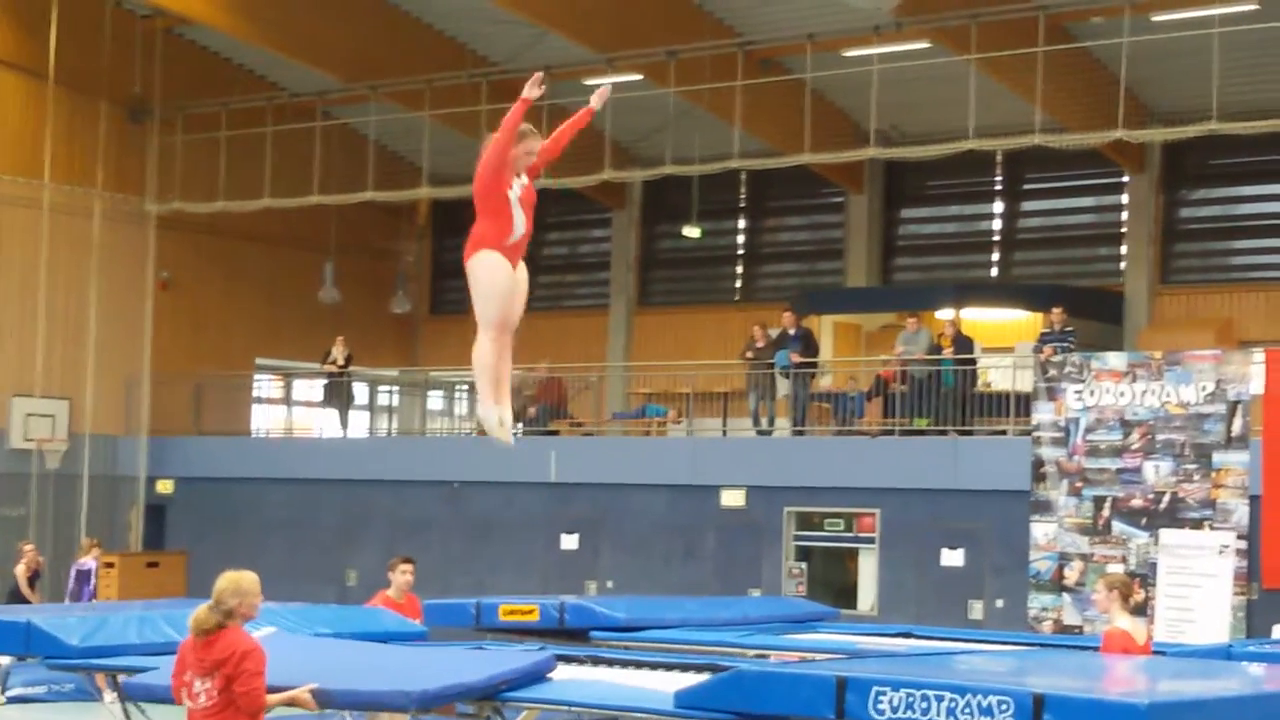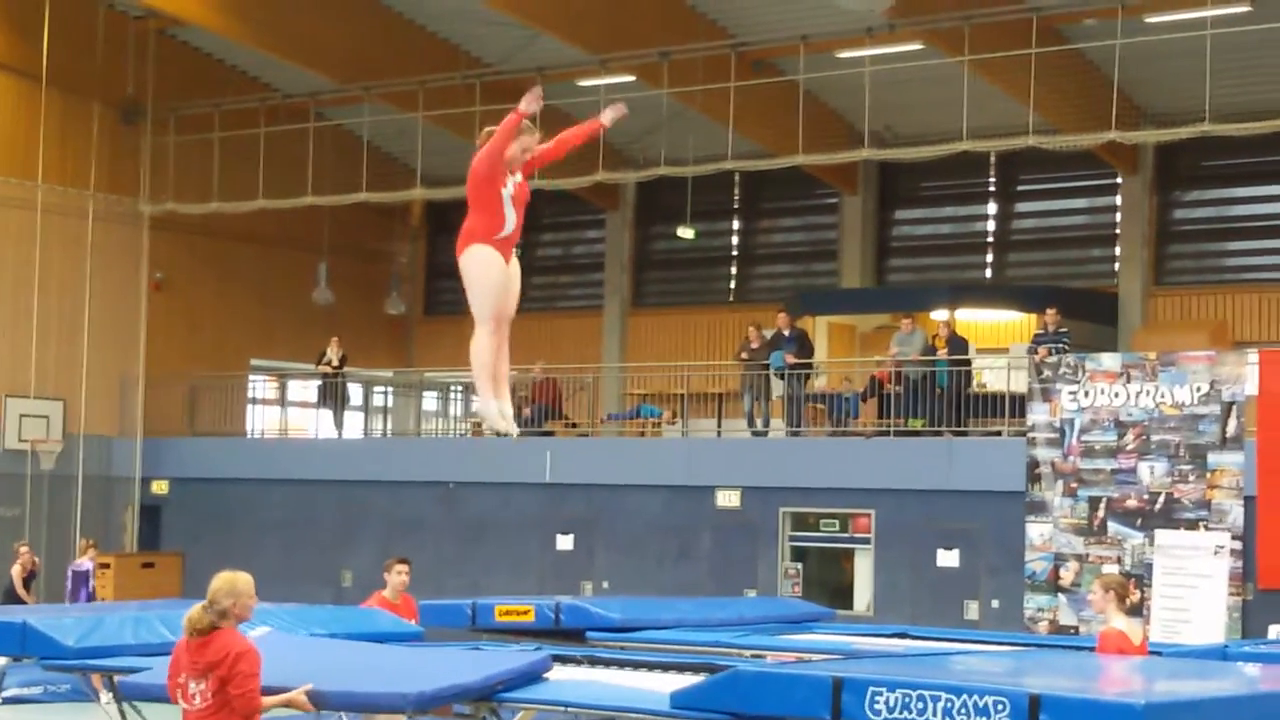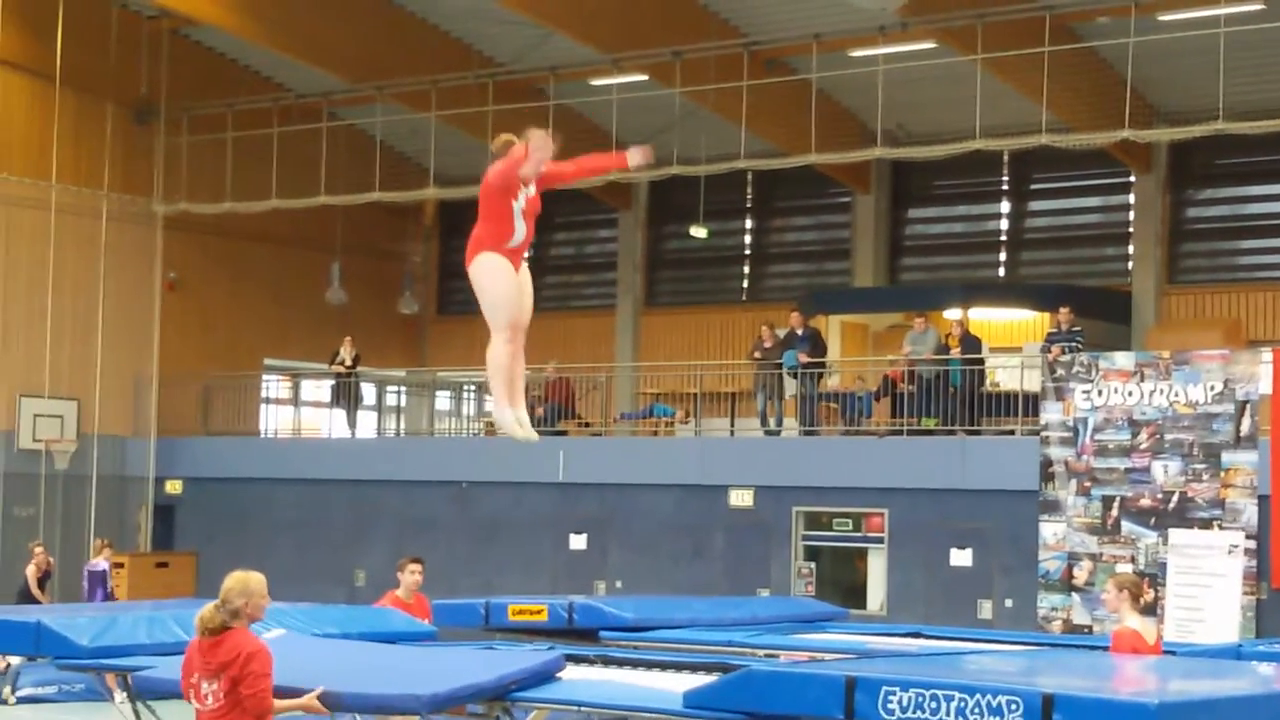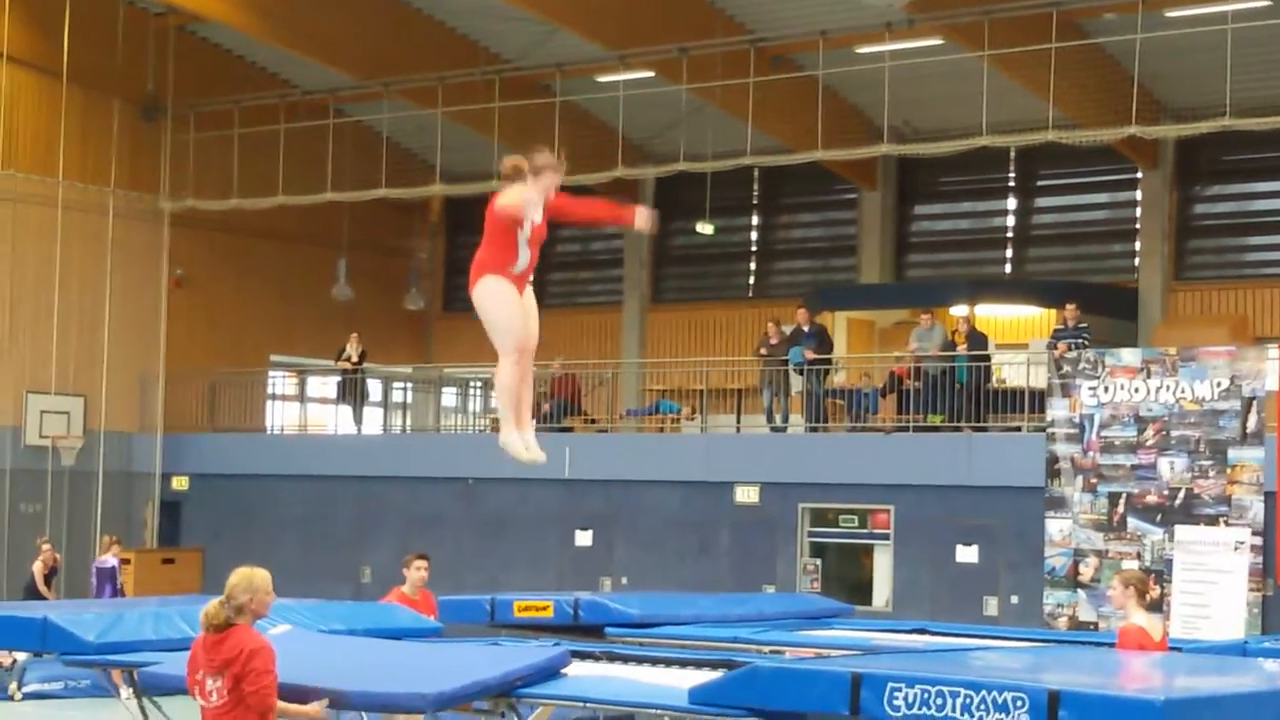
dt=0.1s
person 1, frame 1
left shoulder: (524, 173)
right shoulder: (489, 173)
left elbow: (558, 141)
right elbow: (501, 138)
left wrist: (590, 108)
right wrist: (524, 101)
left hip: (514, 258)
right hip: (487, 254)
left knee: (505, 335)
right knee: (491, 330)
left ankle: (504, 408)
right ankle: (487, 404)
person 1, frame 2
left shoulder: (521, 168)
right shoulder: (484, 166)
left elbow: (561, 145)
right elbow: (498, 144)
left wrist: (600, 121)
right wrist: (519, 113)
left hip: (505, 252)
right hip: (480, 247)
left knee: (501, 327)
right knee: (488, 324)
left ankle: (502, 403)
right ankle: (486, 398)
person 1, frame 3
left shoulder: (536, 178)
right shoulder: (497, 178)
left elbow: (579, 168)
right elbow: (507, 168)
left wrist: (624, 160)
right wrist: (529, 151)
left hip: (515, 261)
right hip: (489, 257)
left knee: (517, 336)
right knee: (504, 332)
left ankle: (519, 412)
right ankle: (502, 410)
person 1, frame 4
left shoulder: (546, 202)
right shoulder: (504, 201)
left elbow: (588, 209)
right elbow: (507, 208)
left wrist: (630, 215)
right wrist: (523, 204)
left hip: (519, 282)
right hip: (492, 277)
left knee: (525, 358)
right knee: (513, 352)
left ankle: (526, 432)
right ankle: (509, 431)
